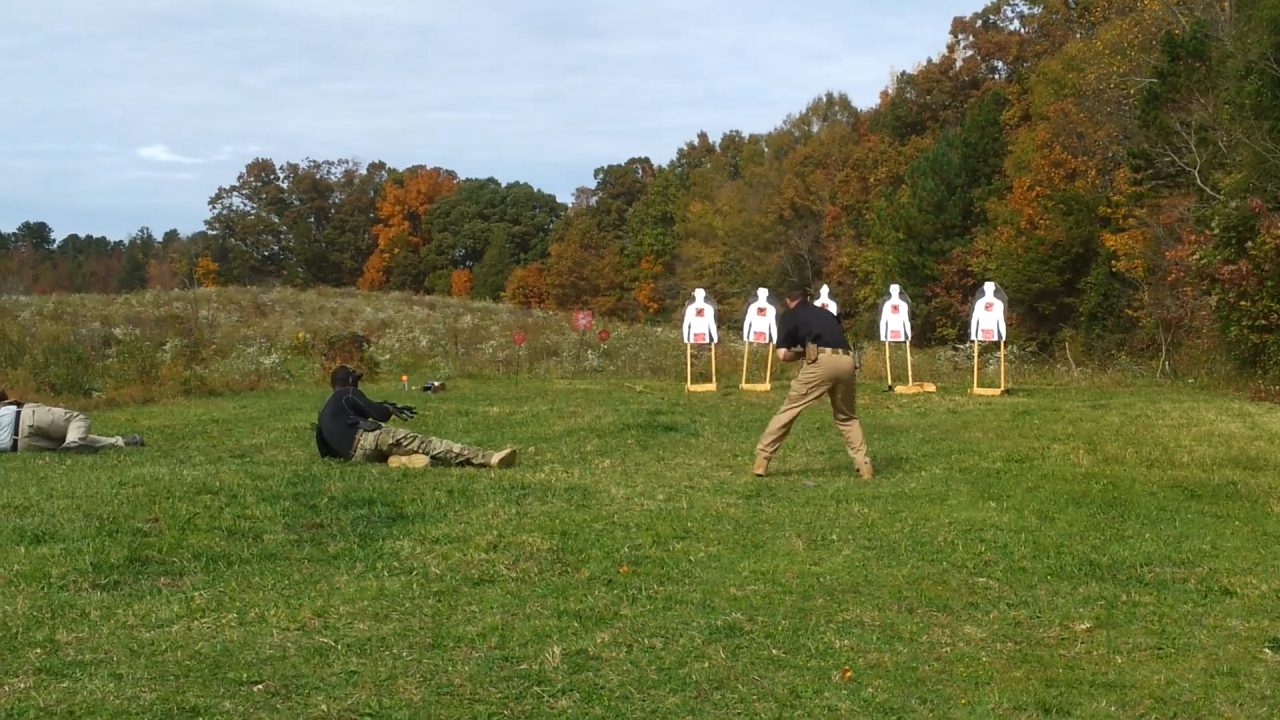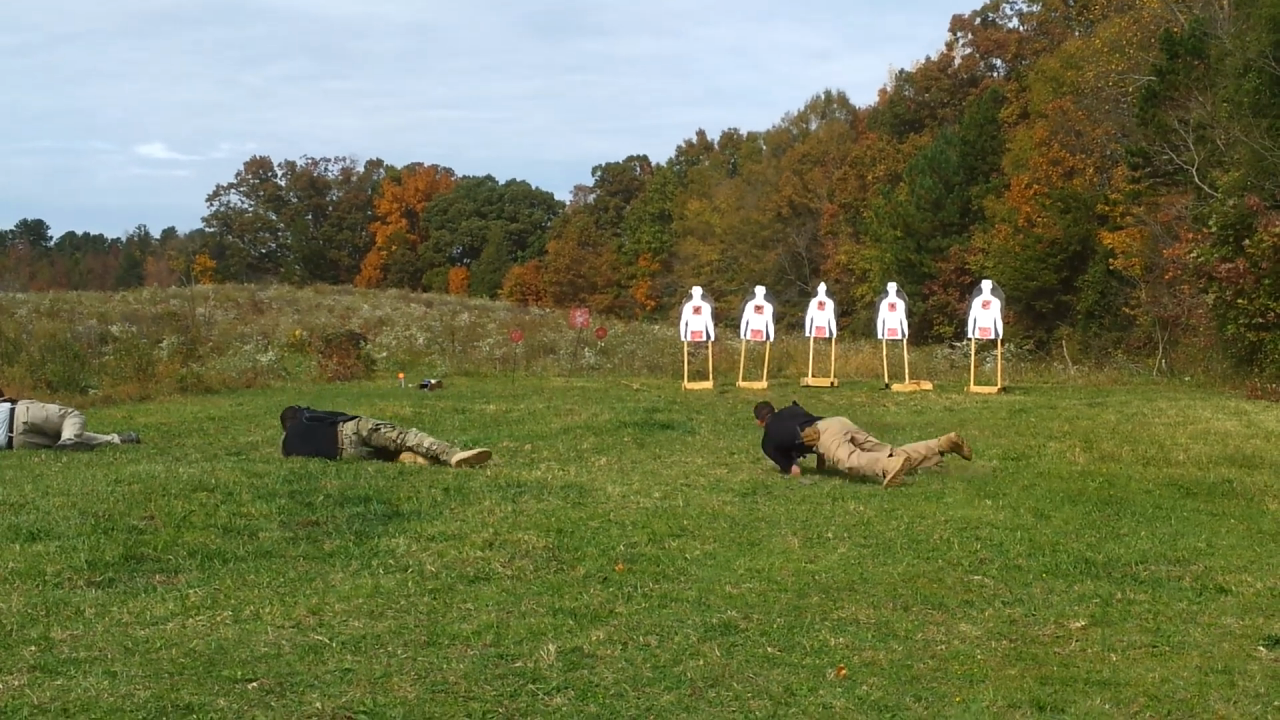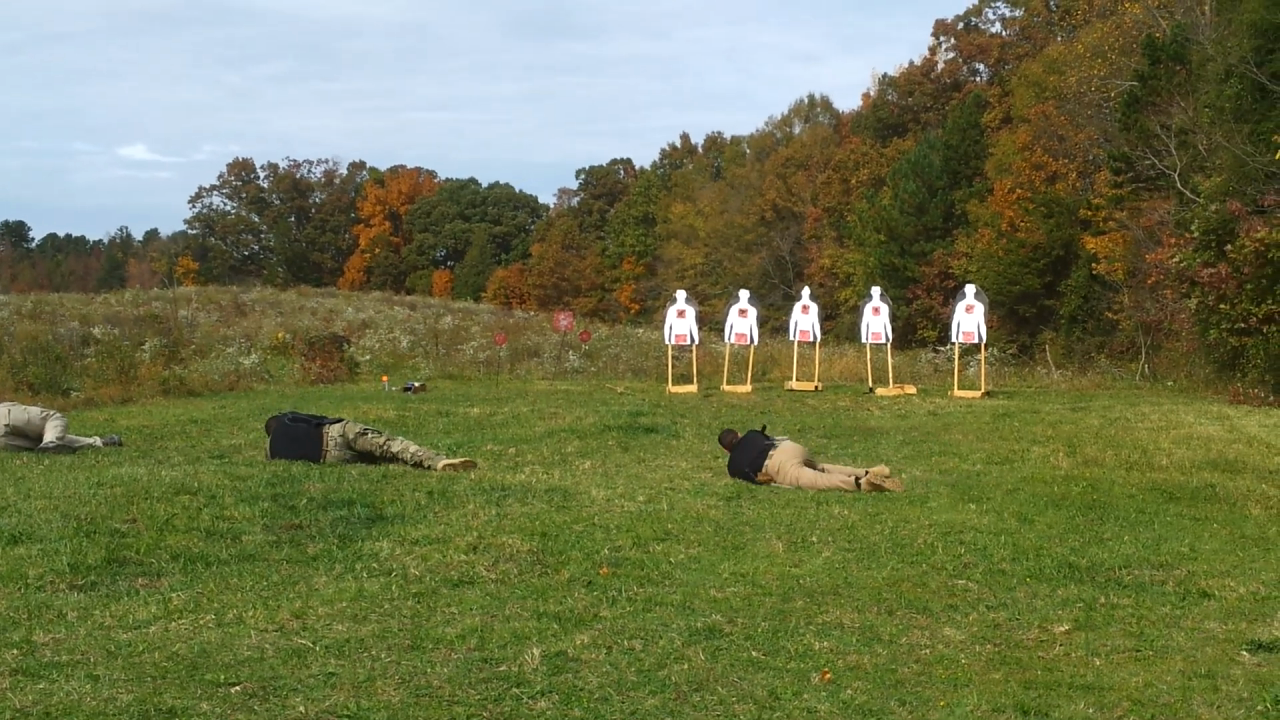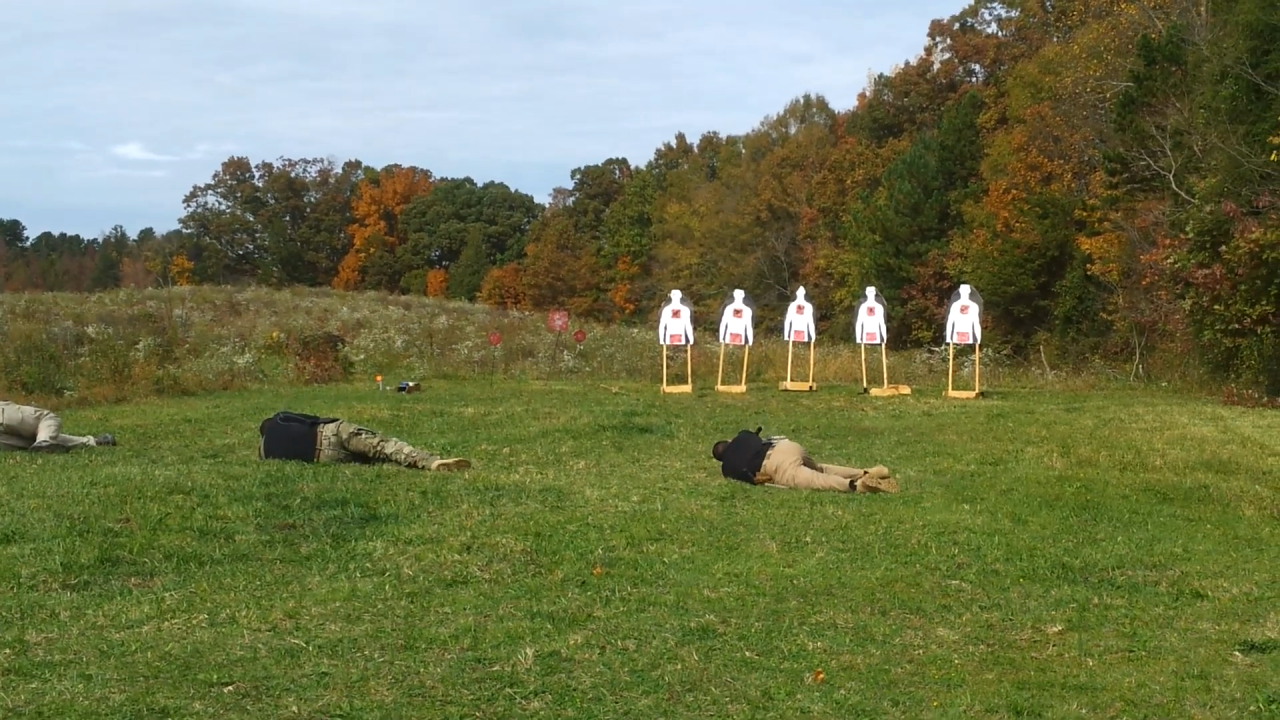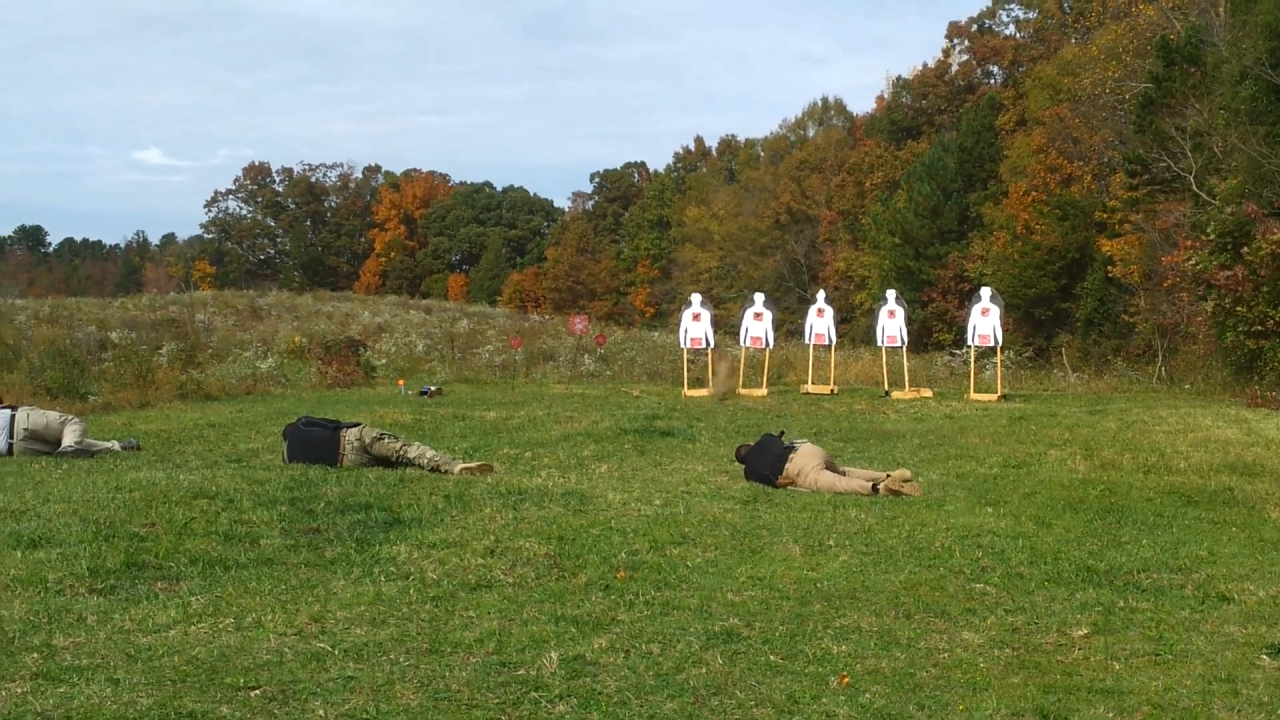
dt=0.4s
person 1, frame 1
left shoulder: (323, 413)
right shoulder: (349, 394)
left elbow: (323, 449)
right elbow: (380, 414)
right wrist: (389, 408)
left hip: (354, 457)
right hip: (367, 440)
right knee: (427, 445)
left ankle: (399, 459)
person 1, frame 2
left shoulder: (285, 446)
right shoulder: (304, 418)
right elbow: (341, 416)
left hip: (342, 455)
right hip: (350, 432)
right knee: (407, 437)
right ankle: (453, 455)
person 1, frame 3
left shoulder: (271, 451)
right shoulder: (286, 421)
right elbow: (321, 420)
left hip: (327, 458)
right hip: (334, 434)
left knee: (380, 456)
right knee: (390, 444)
right ankle: (437, 461)
person 1, frame 4
left shoulder: (265, 450)
right shoulder: (281, 420)
right elbow: (314, 420)
left hip: (321, 457)
right hip: (329, 432)
right knee: (382, 446)
right ankle: (431, 462)
person 1, frame 5
left shoulder: (289, 454)
right shoulder: (302, 426)
right elbow: (336, 424)
left hip: (344, 456)
right knee: (405, 450)
right ankle: (453, 466)
person 2, frame 1
left shoulder: (789, 315)
right shoulder: (827, 314)
left elbow: (782, 355)
left hip: (820, 361)
right hip: (847, 360)
left knee: (788, 411)
right knee: (847, 418)
left ankle: (762, 460)
right ankle: (863, 465)
person 2, frame 2
left shoulder: (769, 441)
right shoulder: (790, 411)
left elbow: (794, 471)
left wrist: (790, 465)
right wrist: (821, 466)
left hip: (828, 432)
right hip: (838, 424)
left knee: (852, 461)
right knee: (890, 453)
left ankle: (891, 467)
right ankle: (944, 443)
person 2, frame 3
left shoulder: (733, 465)
right shoulder: (752, 435)
left hip: (778, 465)
right hip: (793, 448)
left knee: (820, 481)
right knee: (821, 469)
left ankle: (863, 482)
right ankle: (868, 473)
person 2, frame 4
left shoulder: (727, 467)
right shoulder: (743, 436)
left wrist: (756, 476)
left hip: (775, 463)
right hip: (789, 446)
left knee: (817, 481)
right knee: (820, 469)
left ankle: (858, 485)
right ankle: (866, 474)
person 2, frame 5
left shoulder: (749, 470)
right shoulder: (765, 440)
left elbow: (765, 479)
left wrist: (778, 479)
left hip: (797, 466)
right hip: (811, 450)
left knee: (838, 484)
right knee: (842, 473)
left ankle: (879, 488)
right ankle: (889, 477)
